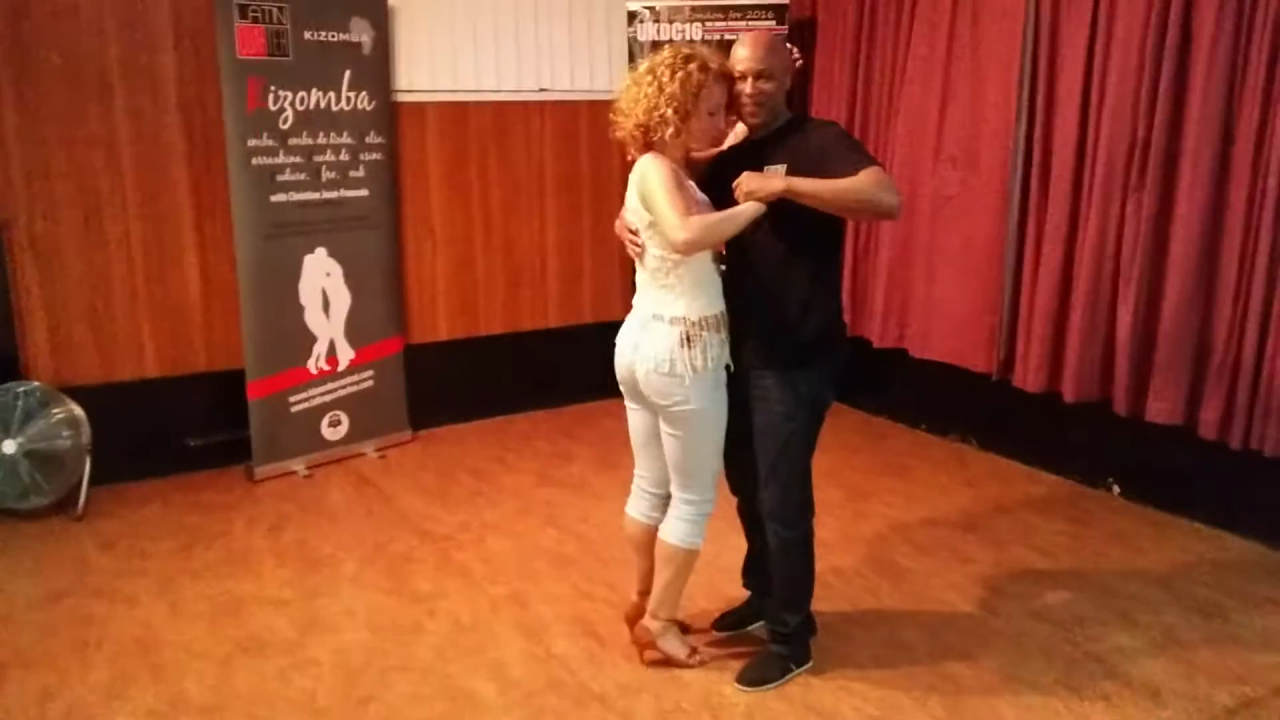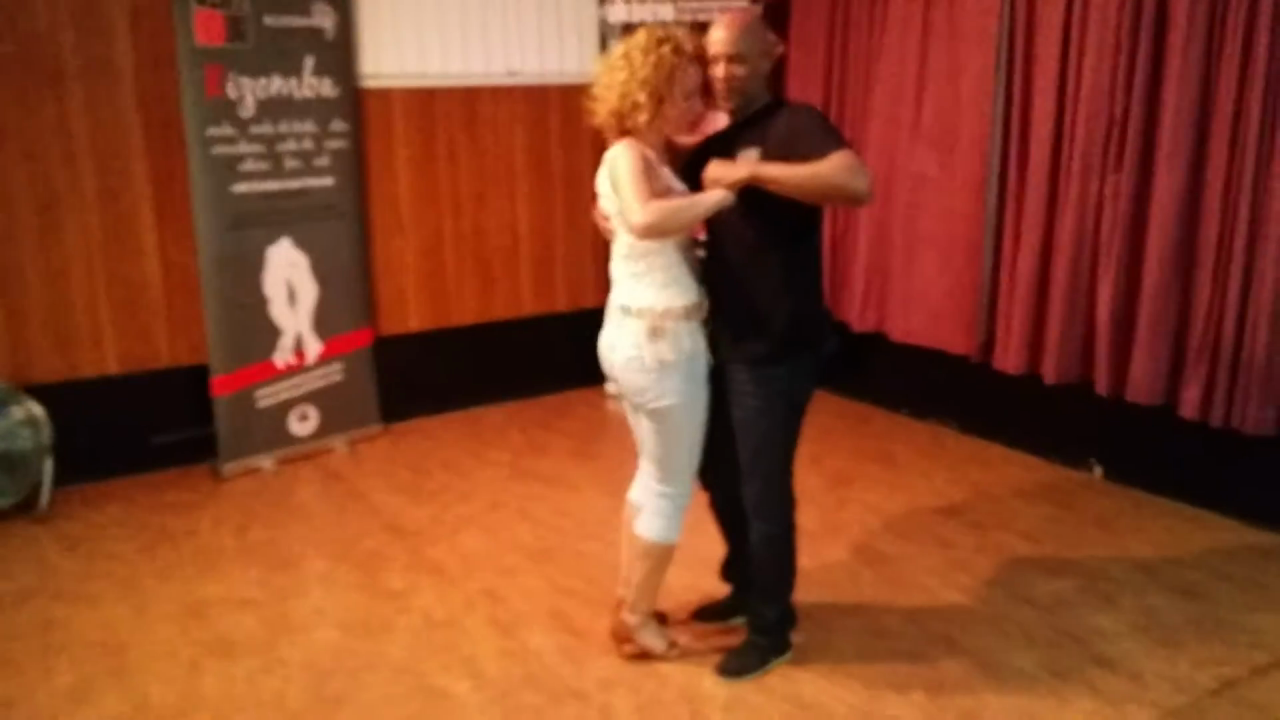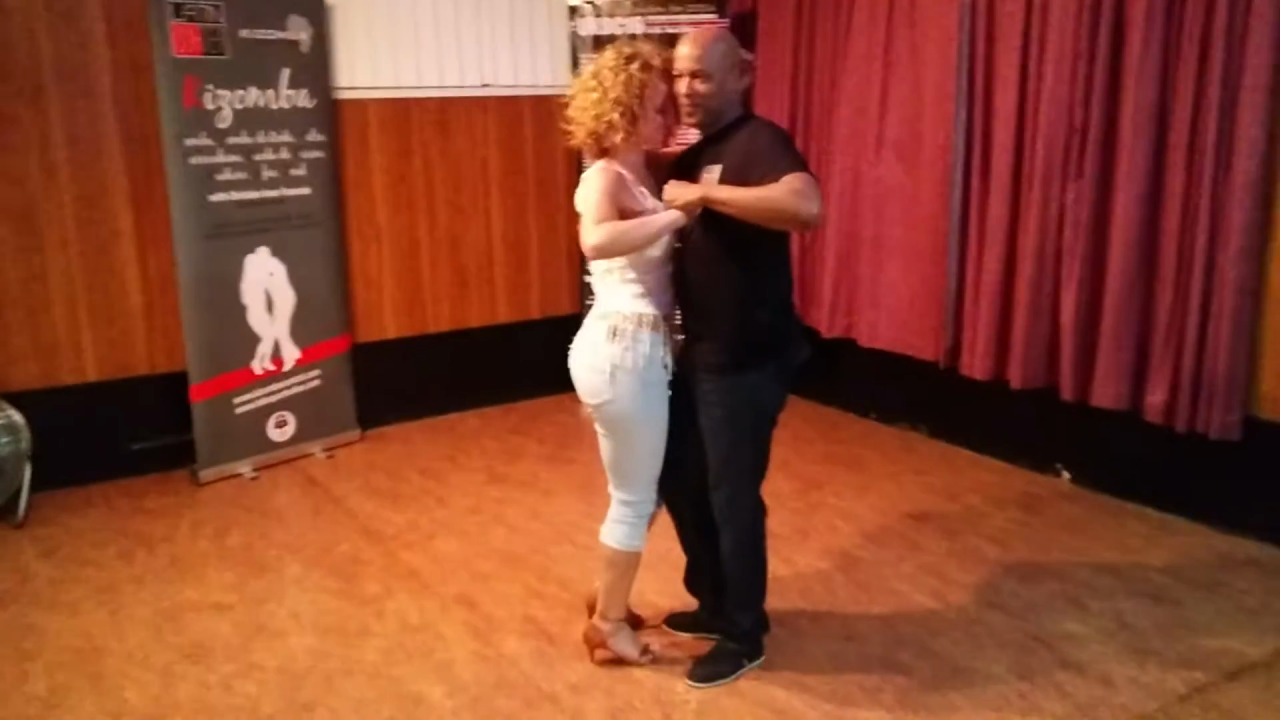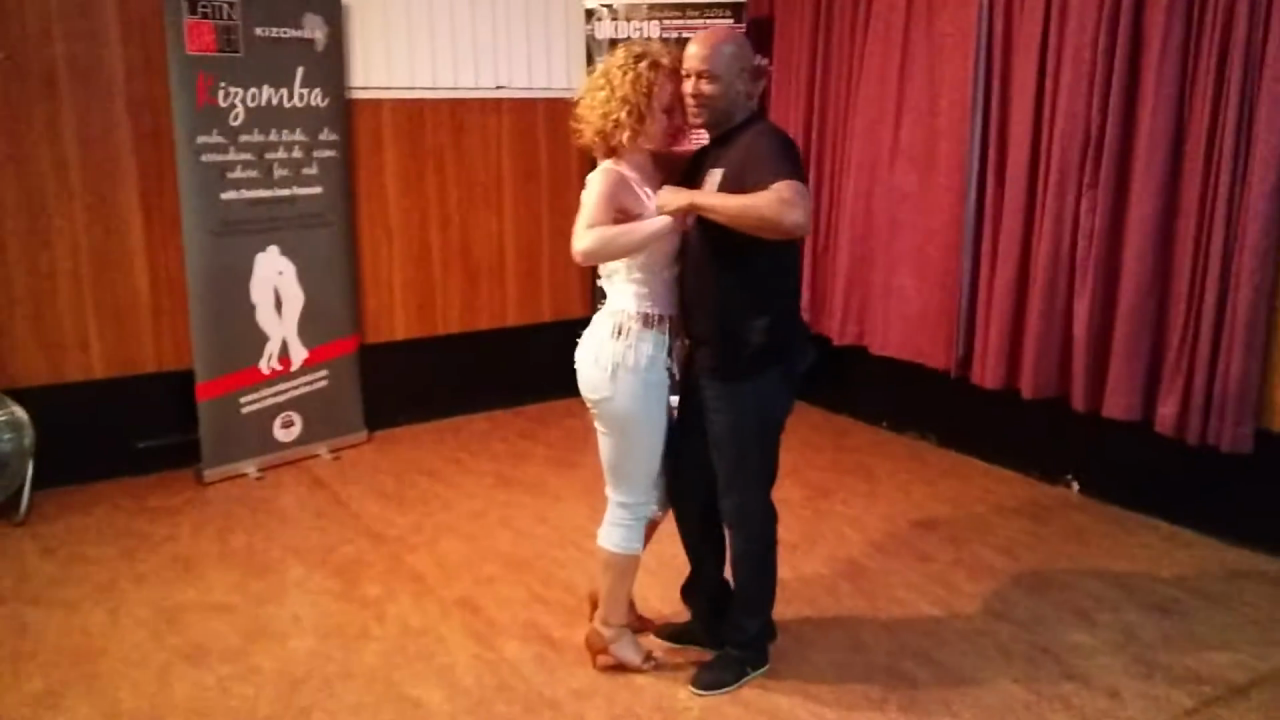
dt=0.3s
person 1, frame 1
left shoulder: (819, 142)
right shoulder: (730, 161)
left elbow: (886, 198)
left wrist: (783, 186)
right wrist: (632, 222)
left hip: (798, 355)
right hip: (746, 348)
left knee: (782, 497)
right knee: (747, 483)
left ankle: (791, 638)
right ankle: (765, 593)
person 1, frame 2
left shoulder: (794, 125)
right shoulder: (713, 147)
left elbow: (855, 183)
left wrist: (751, 173)
left hip: (777, 346)
right hip: (726, 339)
left knee: (763, 490)
right knee: (718, 473)
left ankle: (770, 628)
right ankle: (746, 587)
person 1, frame 3
left shoulder: (759, 142)
right shoulder: (694, 156)
left elbow: (807, 206)
left wrist: (706, 193)
left hip: (748, 357)
right hip: (701, 350)
left knee: (732, 497)
right knee: (678, 479)
left ankle: (743, 635)
right ankle: (715, 601)
person 1, frame 4
left shoulder: (762, 146)
right shoulder: (706, 157)
left elbow: (792, 215)
left wrist: (695, 200)
left hip: (753, 361)
right hip: (709, 355)
left knee: (742, 504)
right knee: (686, 486)
left ankle: (748, 642)
right ankle: (711, 613)
person 2, frame 1
left shoulder: (662, 169)
right shoulder: (657, 170)
left elbow: (733, 144)
right elbow: (687, 237)
right wrist: (756, 203)
left hip: (639, 342)
right hip: (683, 351)
left knee: (650, 483)
right knee: (695, 498)
left ankle: (644, 603)
right ankle: (659, 622)
person 2, frame 2
left shoulder: (653, 156)
right shoulder: (628, 157)
right elbow: (646, 220)
right wrist: (722, 193)
left hip: (629, 334)
right hip: (661, 341)
left knee: (652, 474)
right knee: (671, 490)
left ankle: (631, 596)
right ankle: (636, 618)
person 2, frame 3
left shoulder: (642, 171)
right shoulder: (604, 178)
right elbow: (597, 241)
right wrist: (679, 212)
left hip: (638, 347)
right hip: (621, 350)
left knee: (648, 484)
right knee: (635, 497)
left ankle: (609, 599)
right ankle: (607, 624)
person 2, frame 4
left shoulder: (654, 172)
right shoulder: (610, 180)
right elbow: (586, 246)
right wrist: (670, 218)
left hip: (648, 348)
right hip: (625, 349)
left knee: (660, 486)
right knee: (631, 499)
left ankle: (612, 596)
right ankle: (610, 627)
